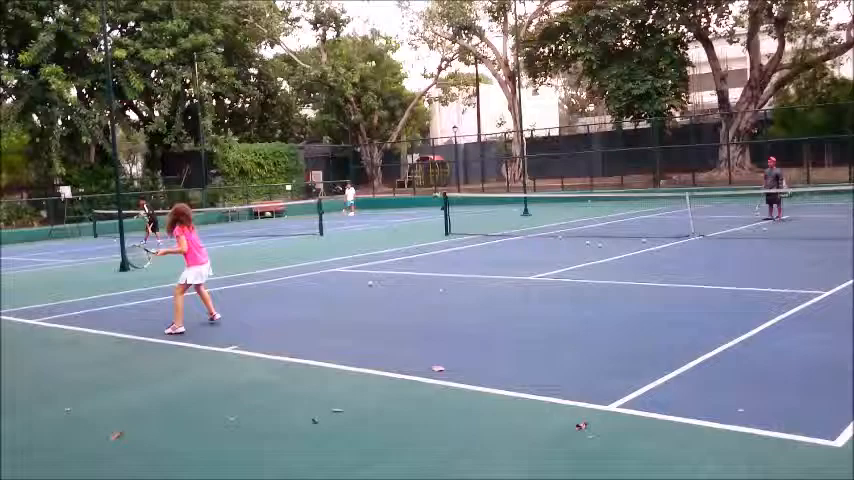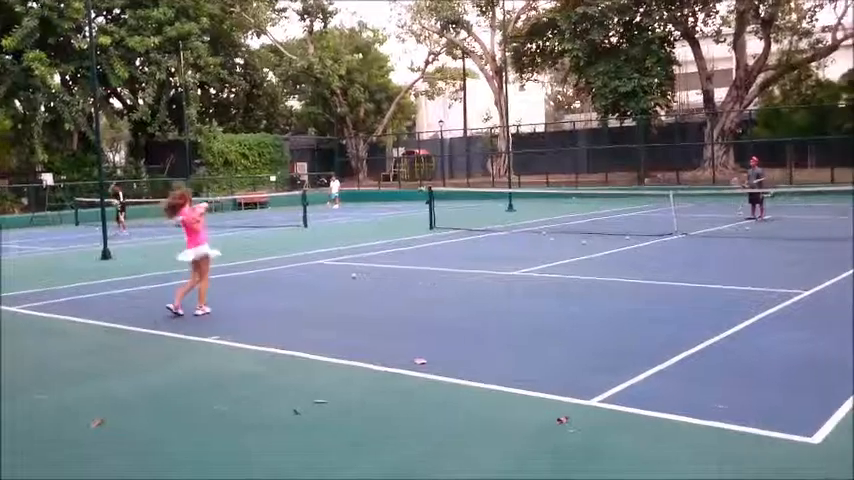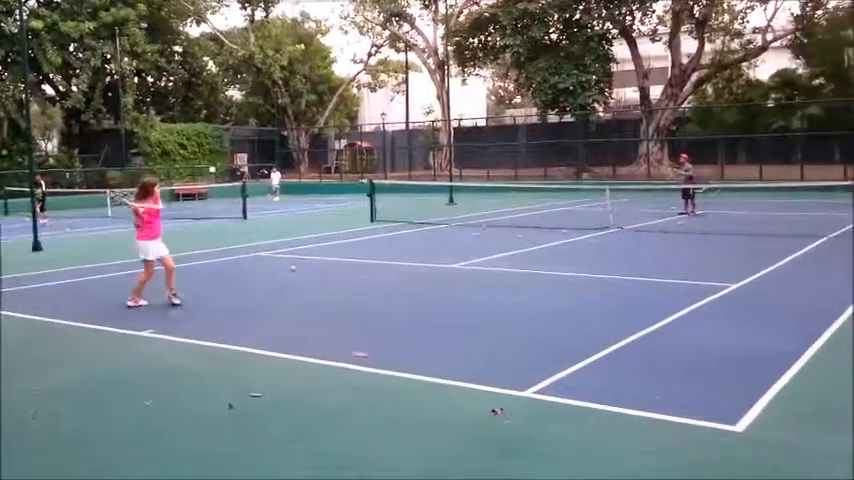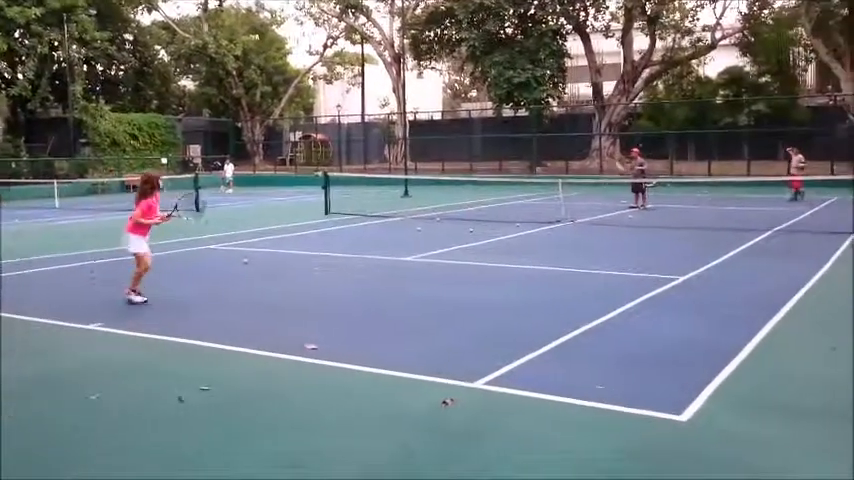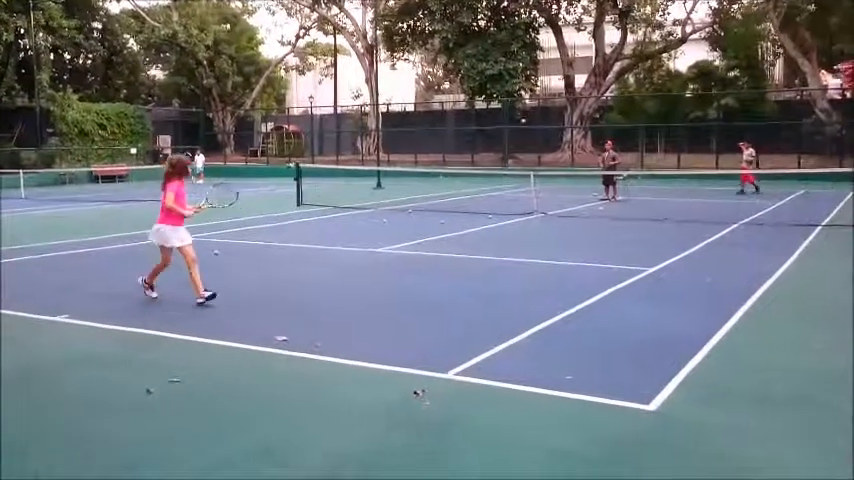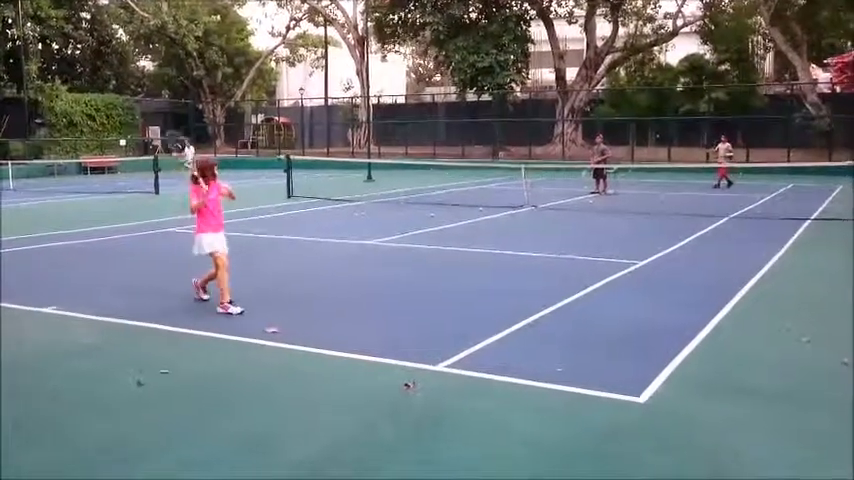
dt=0.5s
person 1, frame 1
left shoulder: (178, 229)
right shoulder: (189, 226)
left elbow: (183, 249)
right elbow: (188, 246)
left wrist: (166, 251)
left hip: (194, 266)
right hip: (203, 262)
left knee: (178, 294)
right knee: (200, 288)
left ankle: (178, 325)
right ankle: (213, 313)
person 1, frame 2
left shoulder: (190, 210)
right shoulder: (184, 214)
left elbow: (203, 206)
right elbow: (197, 230)
left wrist: (201, 208)
right wrist: (200, 213)
left hip: (194, 248)
right hip: (199, 247)
left knee: (195, 279)
right knee: (204, 278)
left ankle: (176, 304)
right ankle: (201, 306)
person 1, frame 3
left shoulder: (155, 200)
right shoulder: (138, 205)
left elbow: (160, 207)
right elbow: (137, 226)
left wrist: (144, 206)
right wrist: (138, 216)
left hip: (156, 241)
right hip: (145, 242)
left knee: (170, 266)
right knee: (149, 272)
left ankle: (171, 293)
right ankle: (134, 299)
person 1, frame 4
left shoulder: (155, 196)
right shoulder: (146, 200)
left elbow: (155, 213)
right elbow: (135, 219)
left wrist: (162, 216)
right wrist: (152, 222)
left hip: (143, 234)
right hip: (135, 234)
left knee: (141, 264)
right knee: (146, 264)
left ankle: (134, 291)
right ankle: (131, 291)
person 1, frame 5
left shoulder: (179, 183)
right shoulder: (173, 184)
right elbow: (168, 203)
left wrist: (191, 208)
right wrist: (185, 212)
left hip: (179, 227)
right hip: (167, 227)
left knee: (191, 259)
right knee: (166, 261)
left ankle: (201, 293)
right ankle: (147, 282)
person 1, frame 6
left shoulder: (216, 184)
right shoulder: (196, 188)
left elbow: (232, 197)
right elbow: (193, 209)
left wrist: (228, 191)
right wrist: (203, 196)
left hip: (218, 232)
right hip: (206, 234)
left knee: (220, 268)
right knee: (223, 264)
left ankle: (200, 284)
right ankle: (225, 303)
